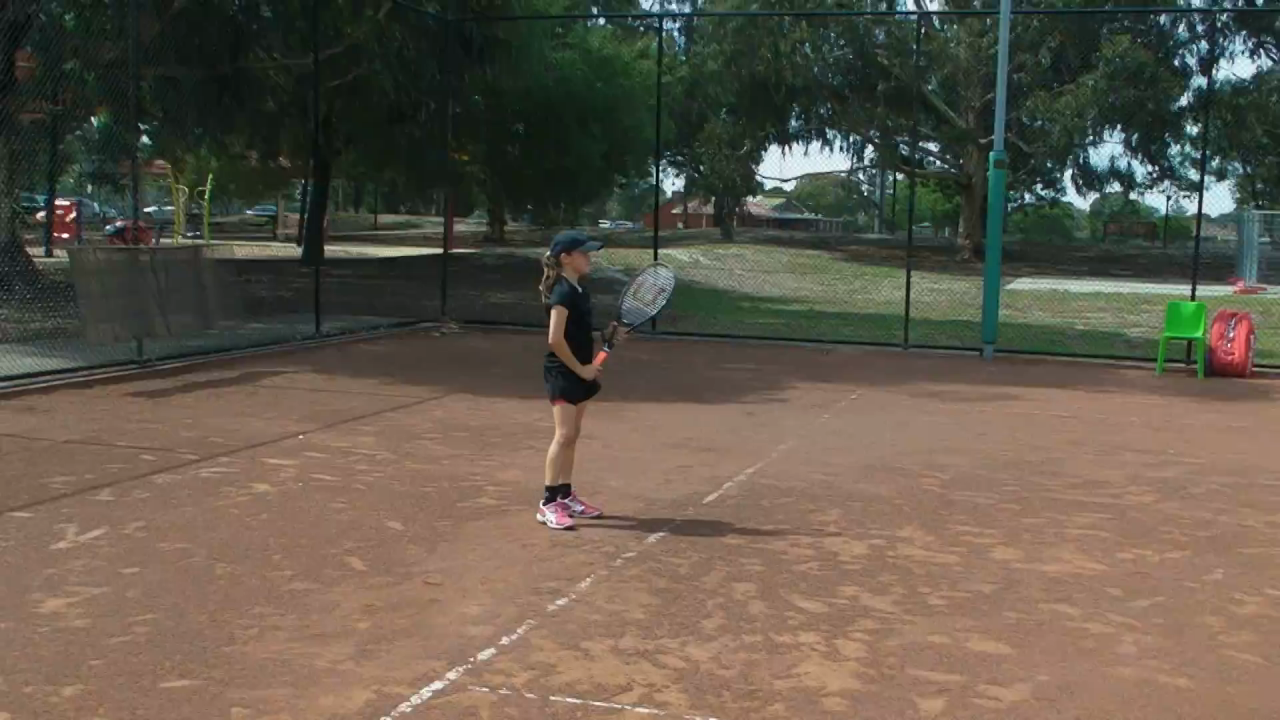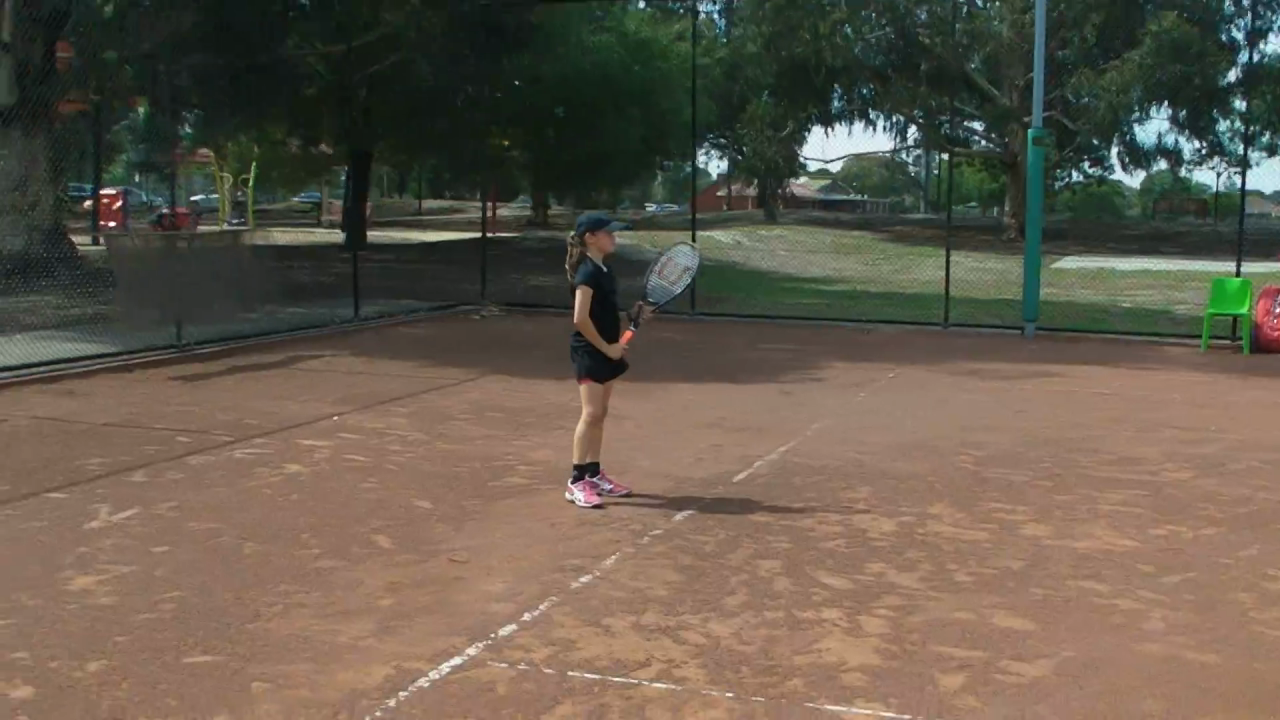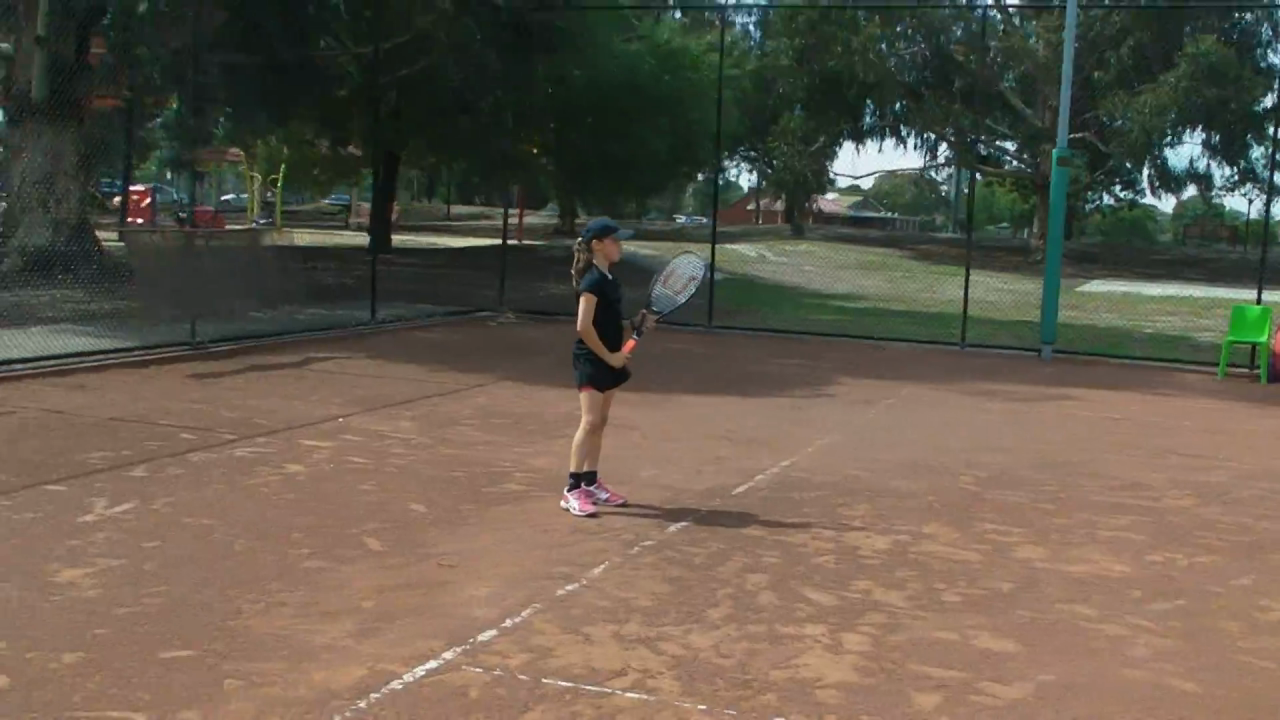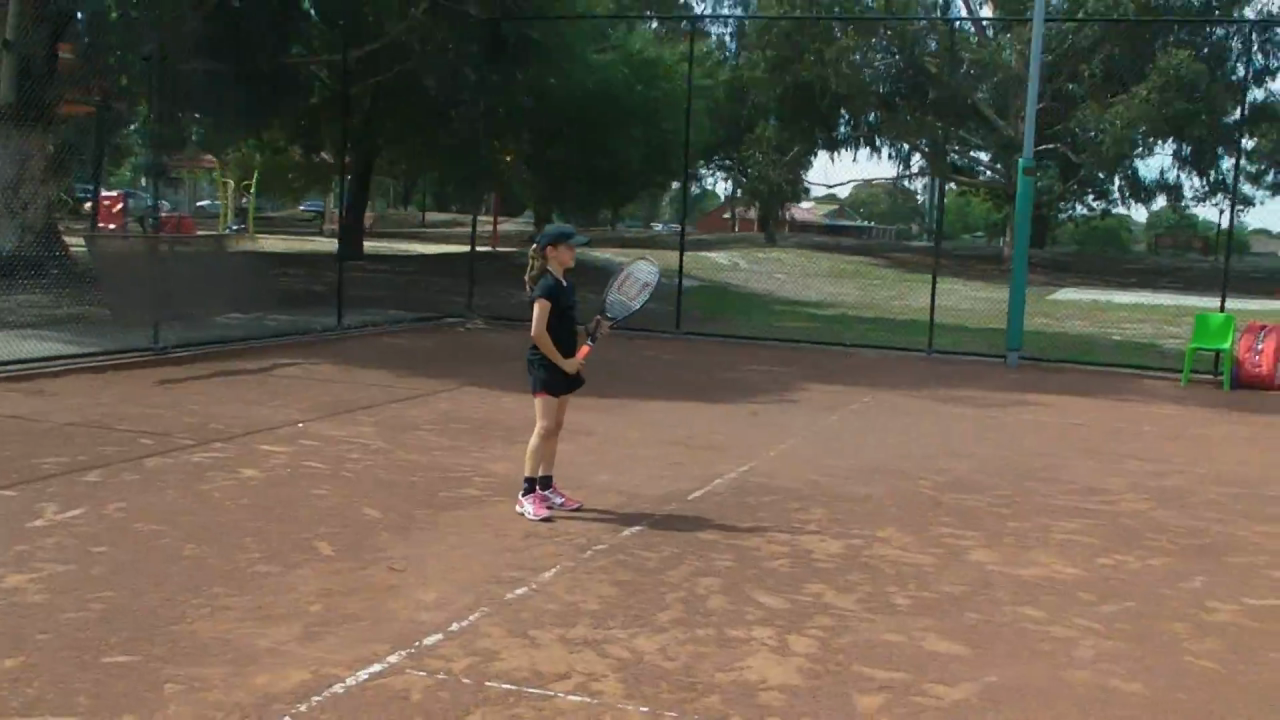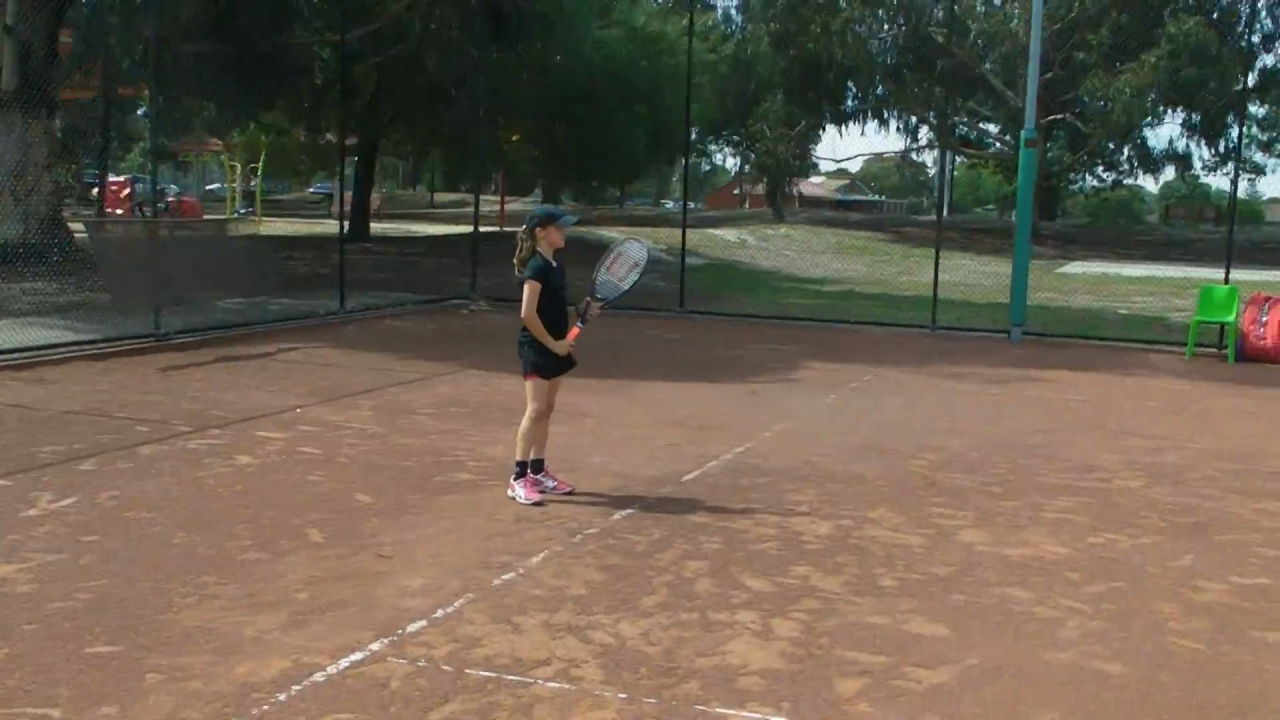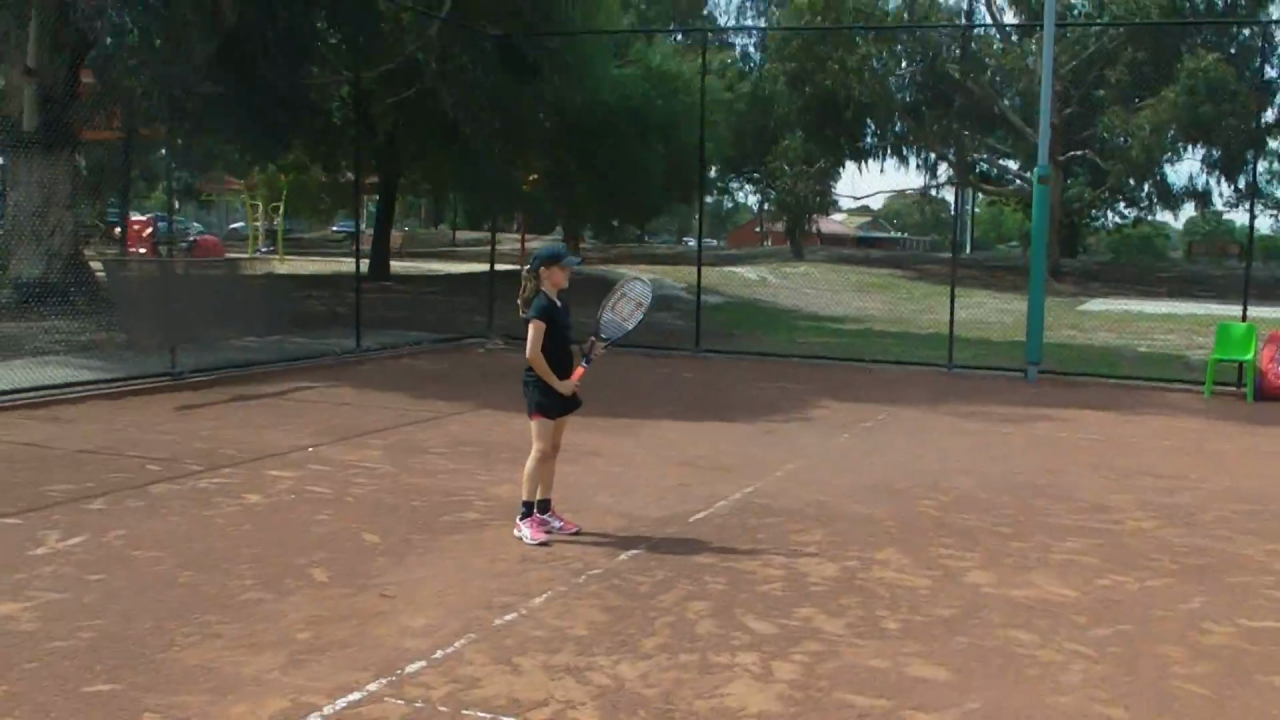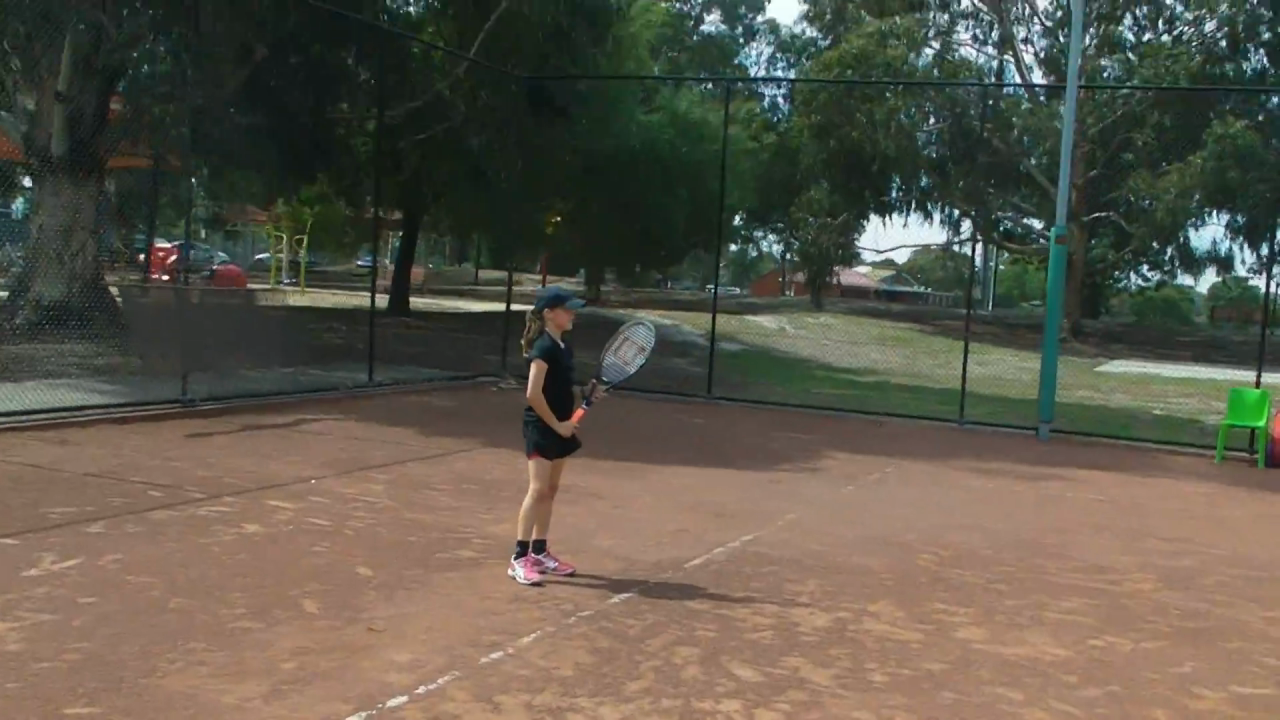
dt=0.1s
person 1, frame 1
left shoulder: (581, 292)
right shoulder: (562, 293)
right elbow: (555, 339)
right wrist: (580, 368)
left hip: (579, 373)
right hip: (563, 372)
left knee: (573, 435)
right knee: (564, 434)
left ankle: (565, 496)
right ankle: (548, 503)
person 1, frame 2
left shoulder: (605, 271)
right shoulder: (587, 273)
right elbow: (580, 319)
left wrist: (633, 313)
right wrist: (606, 347)
left hip: (606, 352)
right hip: (590, 351)
left knee: (600, 414)
right knee: (591, 413)
left ankle: (593, 475)
right ankle: (576, 482)
person 1, frame 3
left shoulder: (611, 280)
right shoulder: (592, 280)
right elbow: (584, 326)
left wrist: (636, 323)
right wrist: (608, 355)
left hip: (609, 361)
right hip: (592, 359)
left knee: (600, 422)
right knee: (590, 421)
left ankle: (591, 484)
right ankle: (572, 490)
person 1, frame 4
left shoulder: (566, 286)
right shoulder: (546, 286)
right elbow: (538, 332)
right wrist: (562, 361)
left hip: (562, 366)
right hip: (546, 365)
left knee: (555, 428)
right knee: (545, 427)
left ankle: (546, 488)
right ankle: (527, 494)
person 1, frame 5
left shoulder: (556, 267)
right shoulder: (536, 267)
right elbow: (528, 314)
left wrist: (581, 310)
right wrist: (552, 343)
left hip: (554, 349)
right hip: (537, 347)
left knee: (547, 409)
right knee: (535, 410)
left ankle: (538, 472)
right ankle: (519, 478)
person 1, frame 6
left shoulder: (561, 306)
right shoulder: (540, 307)
right elbow: (533, 354)
left wrist: (586, 350)
right wrist: (557, 383)
left hip: (559, 388)
right hip: (542, 386)
left knee: (552, 450)
right knee: (541, 450)
left ankle: (544, 512)
right ankle: (525, 518)
person 1, frame 7
left shoulder: (564, 348)
right shoulder: (544, 347)
right elbow: (533, 394)
left wrist: (586, 393)
right wrist: (556, 424)
left hip: (559, 429)
right hip: (542, 427)
left knee: (550, 490)
right knee: (538, 490)
left ankle: (539, 553)
right ankle: (519, 558)
